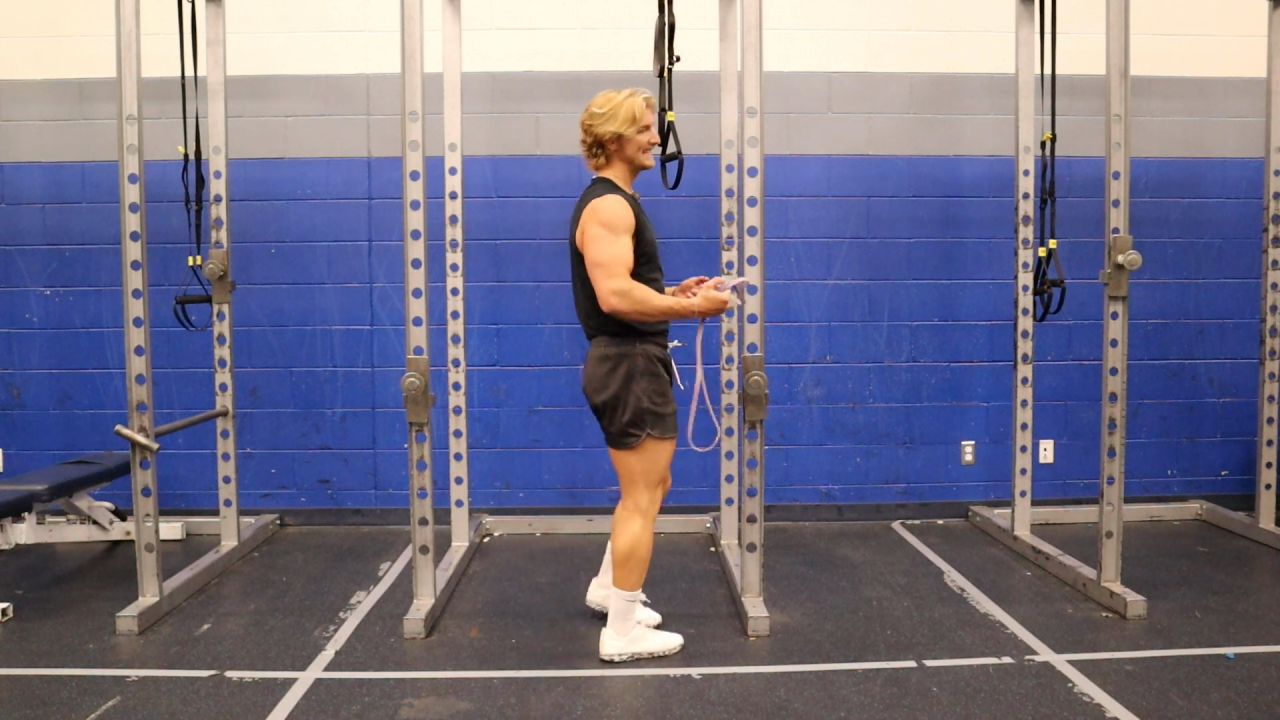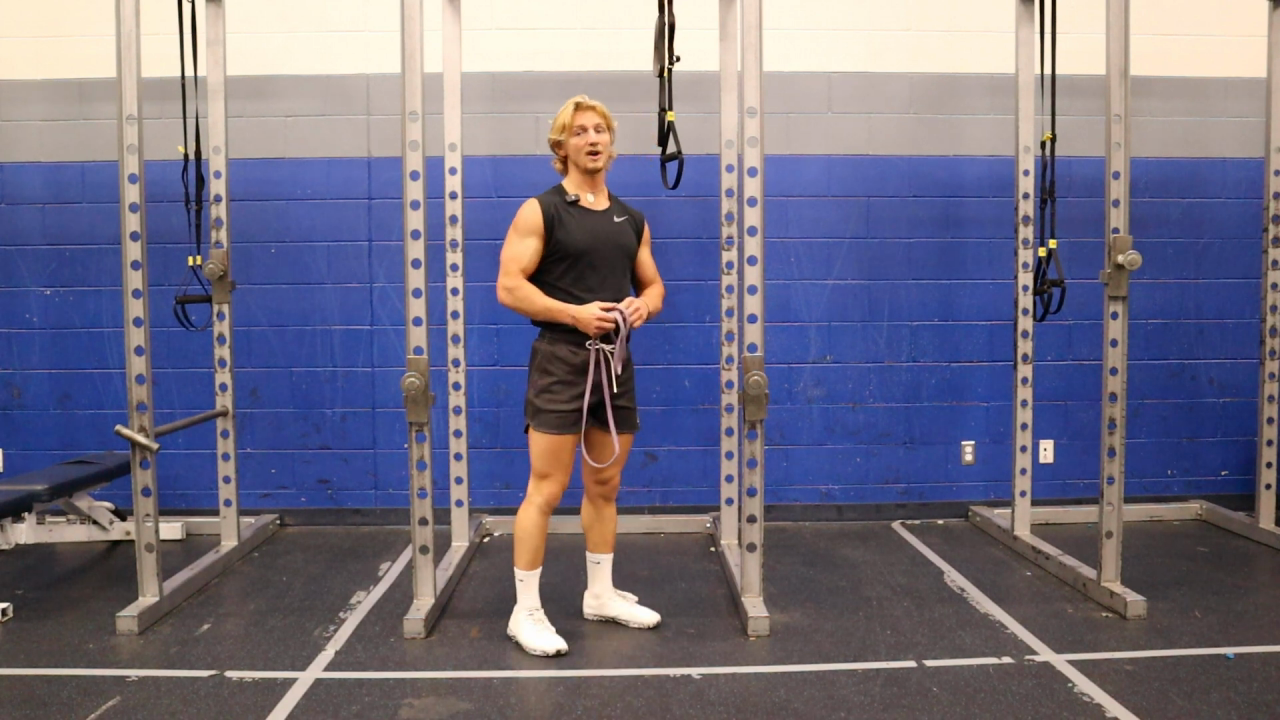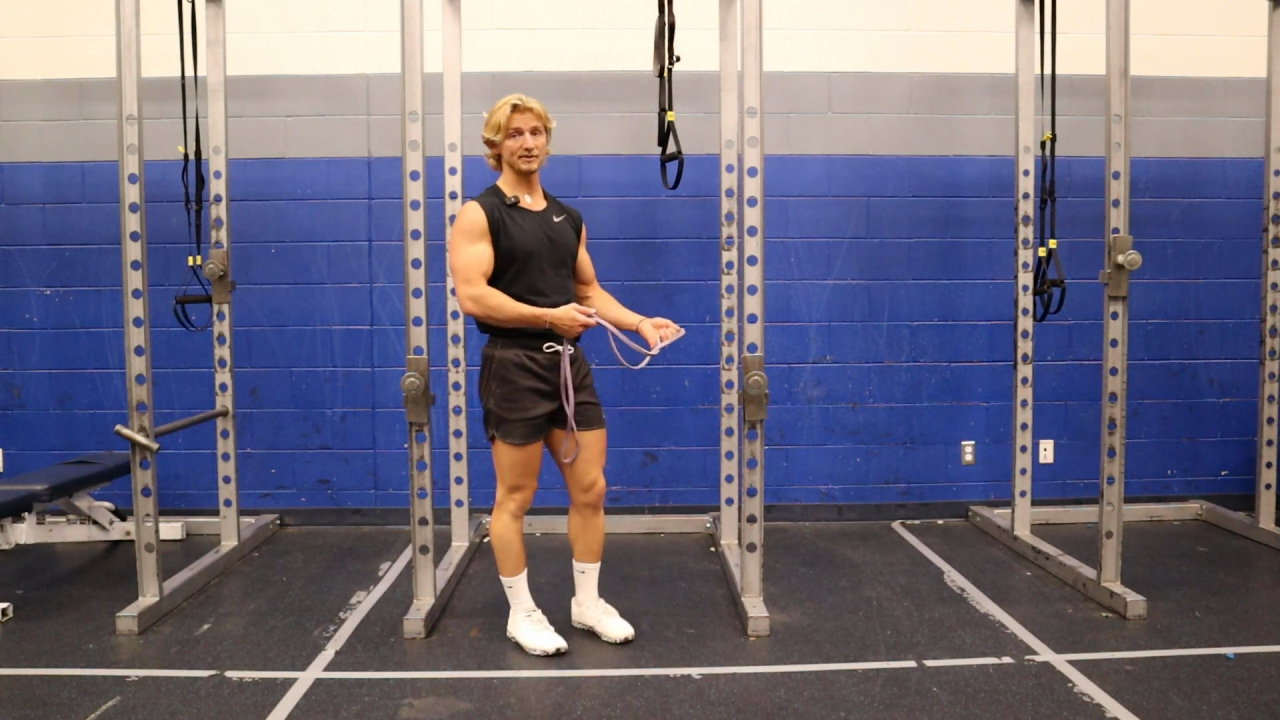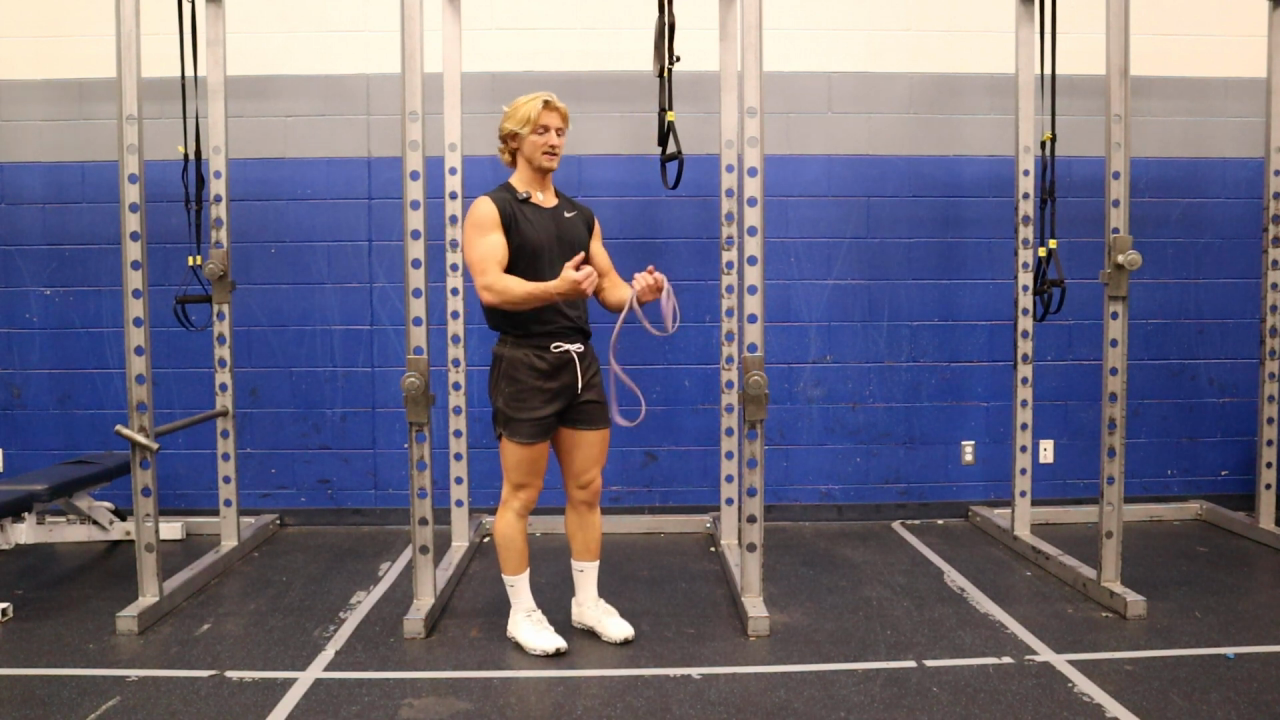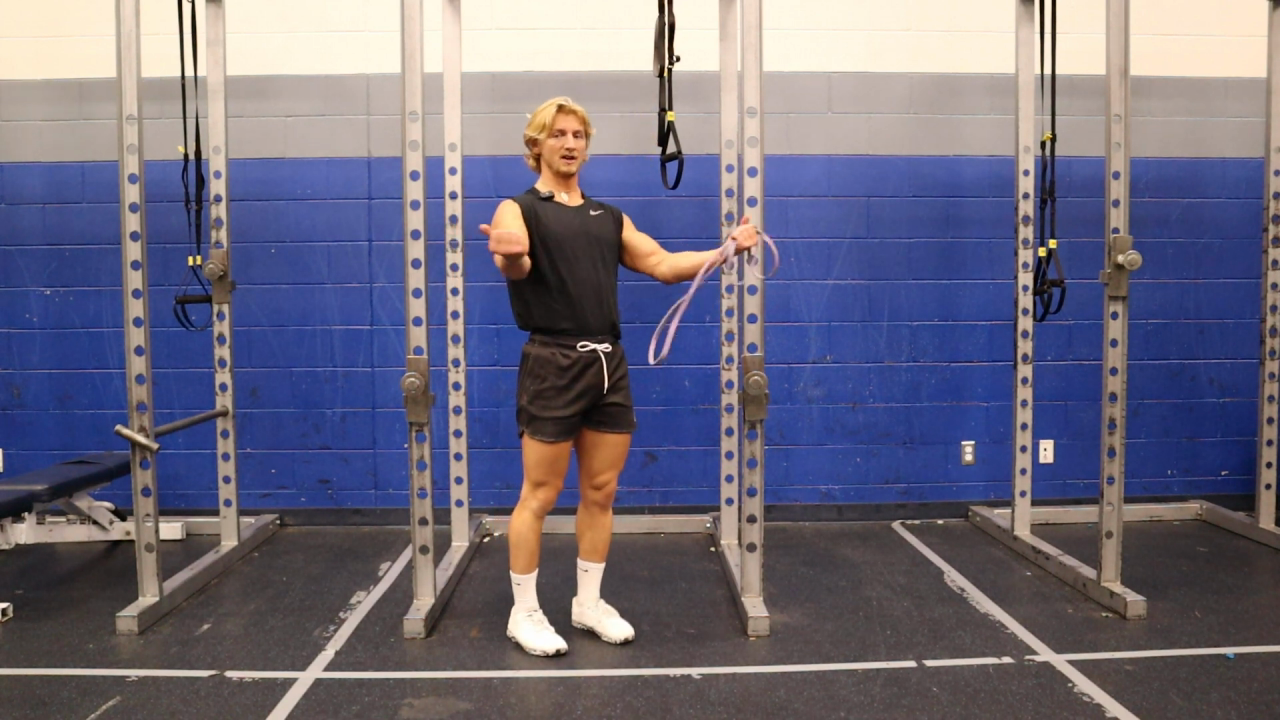
dt=1s
person 1, frame 1
left shoulder: (616, 204)
right shoulder: (607, 206)
right elbow: (615, 295)
left wrist: (679, 292)
right wrist: (691, 307)
left hip: (628, 363)
right hip: (629, 365)
left knee: (643, 488)
right knee: (644, 499)
left ankle: (608, 587)
right ankle: (623, 632)
person 1, frame 2
left shoulder: (631, 220)
right shoulder: (540, 210)
left elbow: (653, 286)
right elbow: (509, 288)
left wrist: (644, 307)
right wrist: (574, 314)
left hip: (615, 362)
right hip: (561, 360)
left knee: (604, 486)
right knee: (547, 490)
left ankle: (601, 593)
right ankle: (525, 610)
person 1, frame 3
left shoulder: (568, 218)
right shoulder: (479, 214)
left elbow: (589, 289)
right elbow: (472, 296)
left wrist: (641, 322)
right wrist: (548, 316)
left hip: (571, 363)
right hip: (515, 366)
left knee: (590, 490)
right knee: (516, 497)
left ankle: (589, 602)
right ankle: (522, 613)
person 1, frame 4
left shoulder: (580, 216)
right shoulder: (490, 208)
left elbow: (606, 282)
right elbow: (491, 286)
left wrist: (637, 289)
right wrist: (557, 288)
left hip: (582, 362)
right hip: (525, 364)
left knee: (587, 490)
right knee: (521, 495)
left ankle: (588, 601)
right ankle: (522, 612)
person 1, frame 5
left shoulder: (607, 216)
right shoulder: (519, 210)
left elbow: (663, 265)
right elbow: (513, 263)
left wrist: (728, 247)
right wrist: (510, 257)
left hip: (609, 363)
right hip: (553, 364)
left knee: (600, 491)
right knee: (539, 495)
left ankle: (589, 601)
right ankle: (523, 612)
